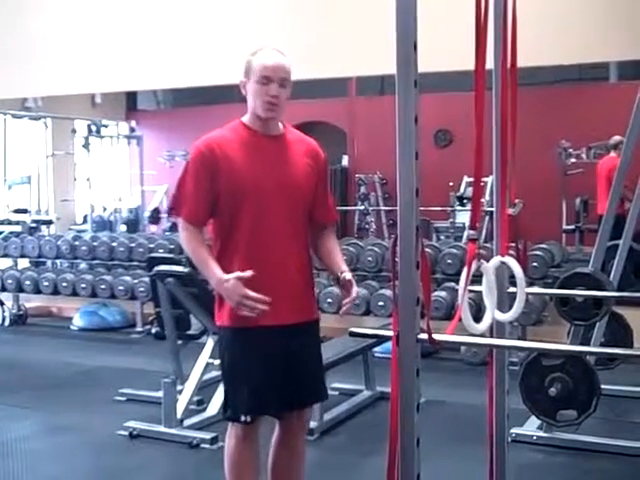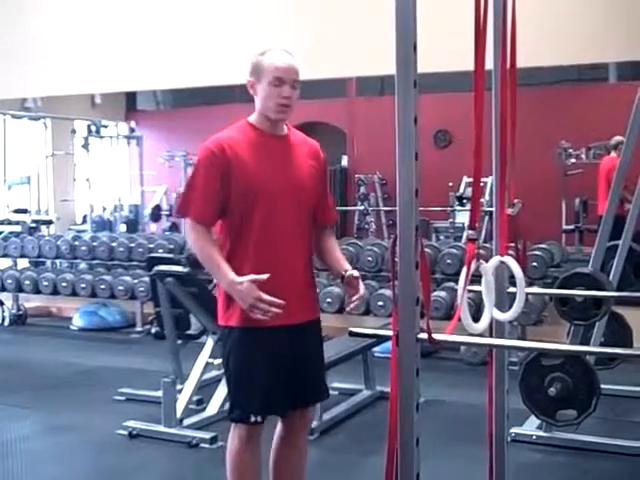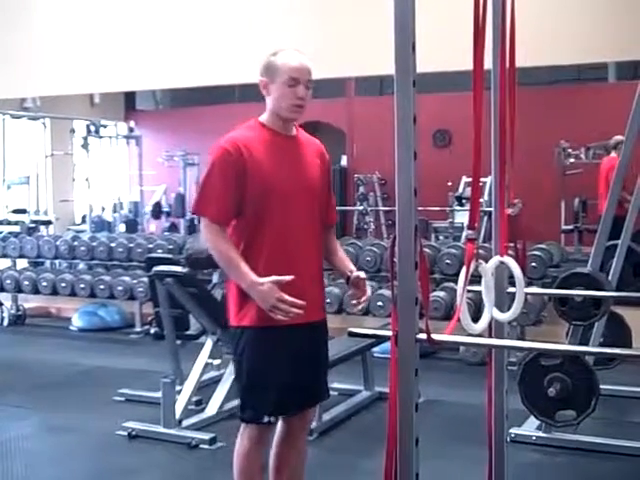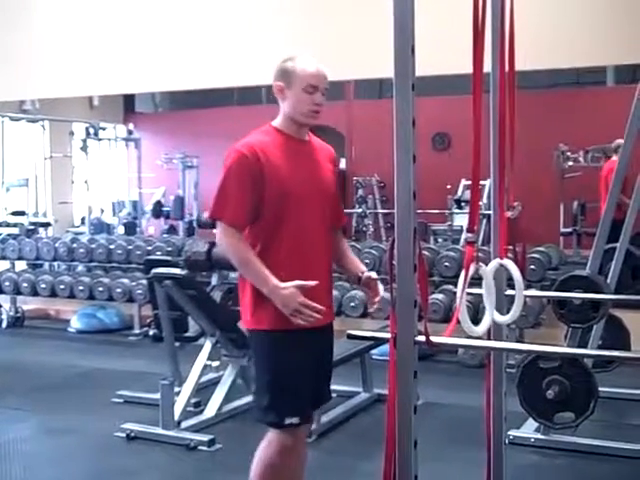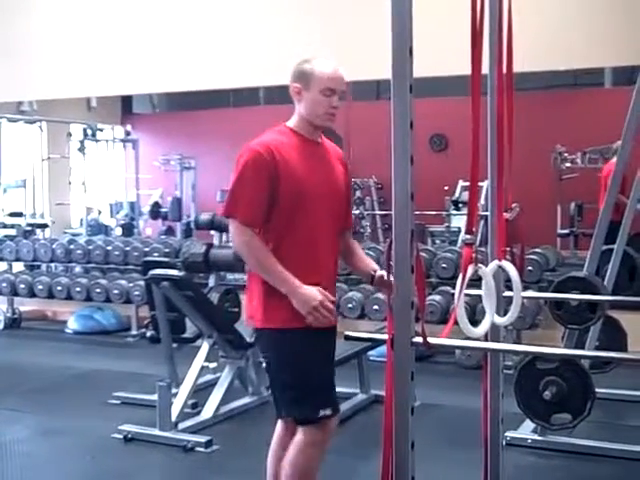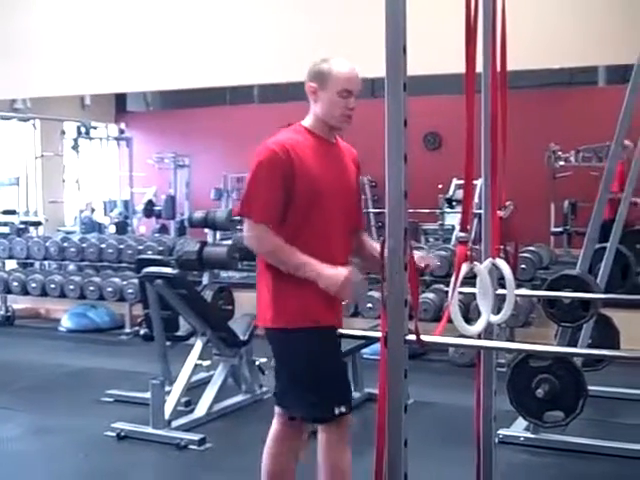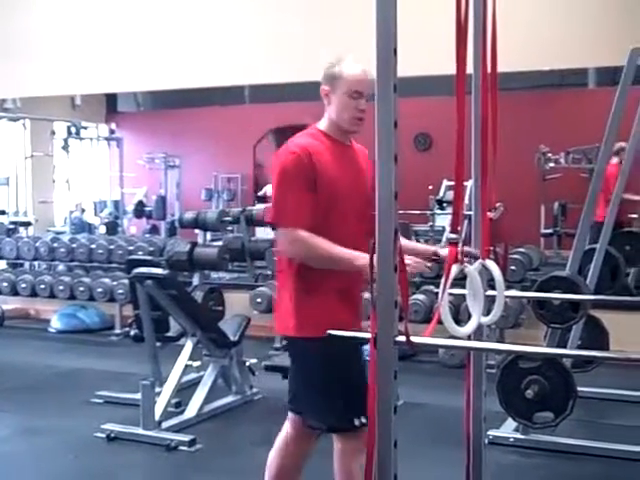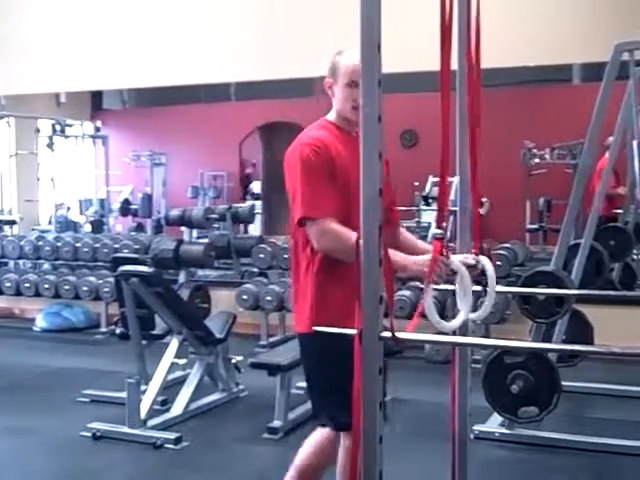
dt=0.2s
person 1, frame 1
left shoulder: (310, 152)
right shoulder: (212, 150)
left elbow: (321, 227)
right elbow: (188, 228)
left wrist: (340, 271)
right wrist: (219, 279)
left hip: (300, 312)
right hip: (244, 315)
left knee: (297, 417)
right knee: (244, 423)
person 1, frame 2
left shoulder: (311, 151)
right shoulder: (221, 150)
right elbow: (196, 229)
left wrist: (344, 271)
right wrist: (231, 282)
left hip: (303, 312)
right hip: (250, 316)
left knee: (299, 416)
right knee: (248, 424)
person 1, frame 3
left shoulder: (316, 151)
right shoulder: (234, 149)
right elbow: (211, 231)
left wrist: (349, 272)
right wrist: (253, 285)
left hip: (310, 311)
right hip: (261, 315)
left knee: (300, 419)
right knee: (258, 425)
person 1, frame 4
left shoulder: (326, 155)
right shoulder: (250, 153)
right elbow: (228, 236)
left wrist: (360, 273)
right wrist: (276, 290)
left hip: (316, 313)
right hip: (274, 316)
left knee: (298, 425)
right knee: (286, 427)
person 1, frame 5
left shoulder: (335, 157)
right shoulder: (264, 153)
right elbow: (241, 235)
left wrist: (373, 273)
right wrist: (295, 290)
left hip: (317, 313)
right hip: (283, 314)
left knee: (296, 421)
right knee: (317, 422)
person 1, frame 6
left shoulder: (348, 156)
right shoulder: (278, 151)
right elbow: (255, 234)
right wrist: (320, 273)
left hip: (321, 309)
right hip: (296, 311)
left knee: (293, 417)
right knee: (335, 421)
person 1, frame 7
left shoulder: (364, 158)
right shoulder: (297, 155)
left elbow: (374, 234)
right elbow: (292, 241)
left wrist: (428, 253)
right wrist: (372, 264)
left hip: (339, 314)
right hip: (316, 318)
left knee: (304, 424)
right knee: (353, 430)
person 1, frame 8
right shoulder: (311, 148)
left elbow: (388, 228)
right elbow: (324, 235)
left wrist: (435, 255)
right wrist: (402, 263)
left hip: (362, 311)
right hip: (331, 314)
left knee: (342, 425)
right knee: (358, 427)
